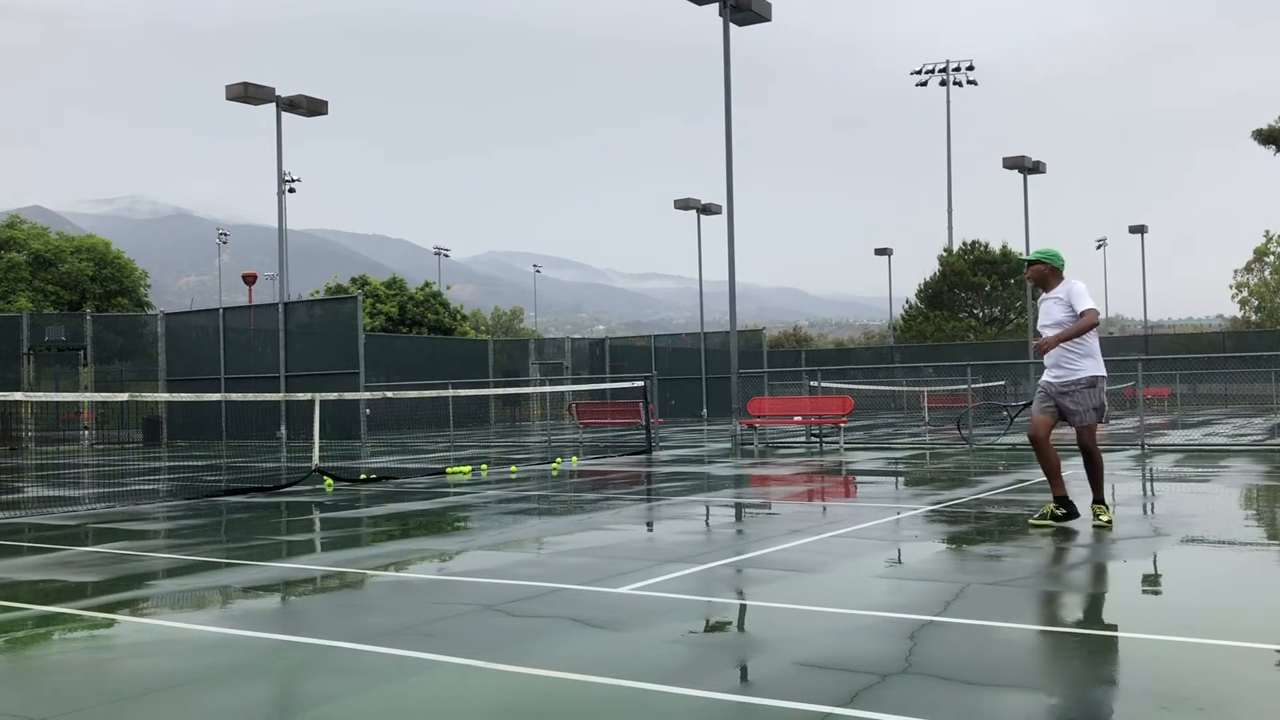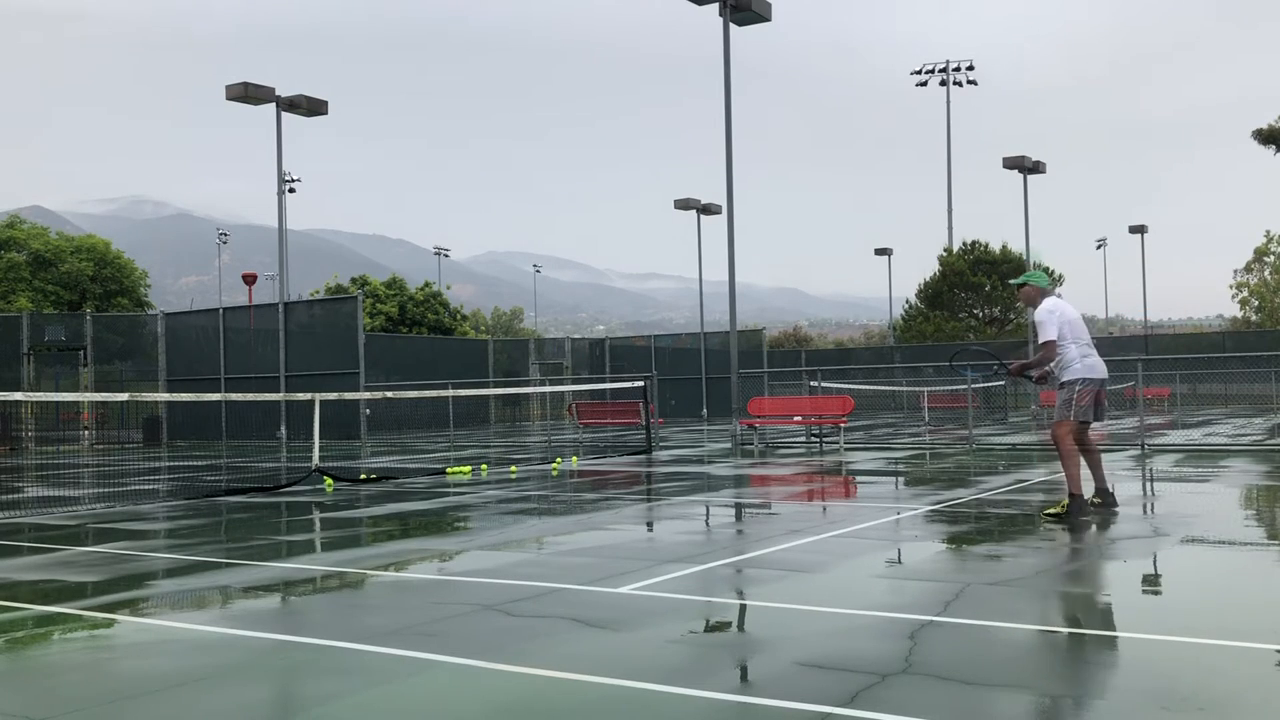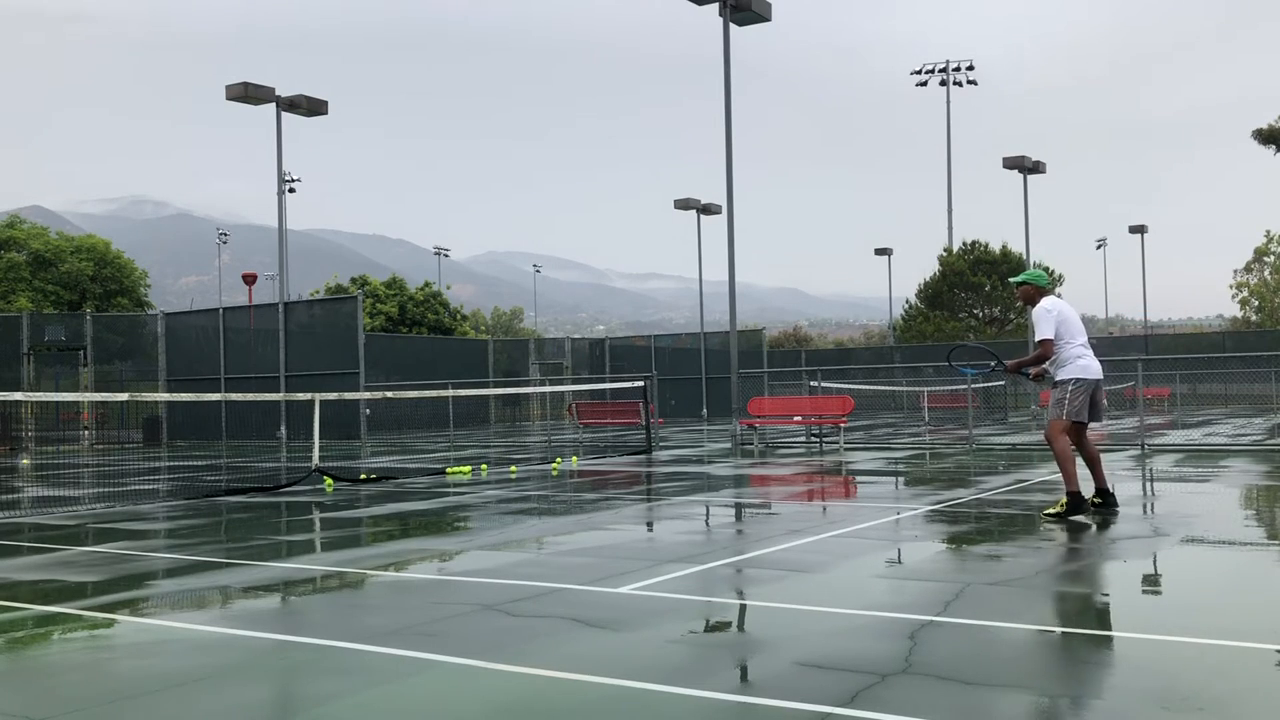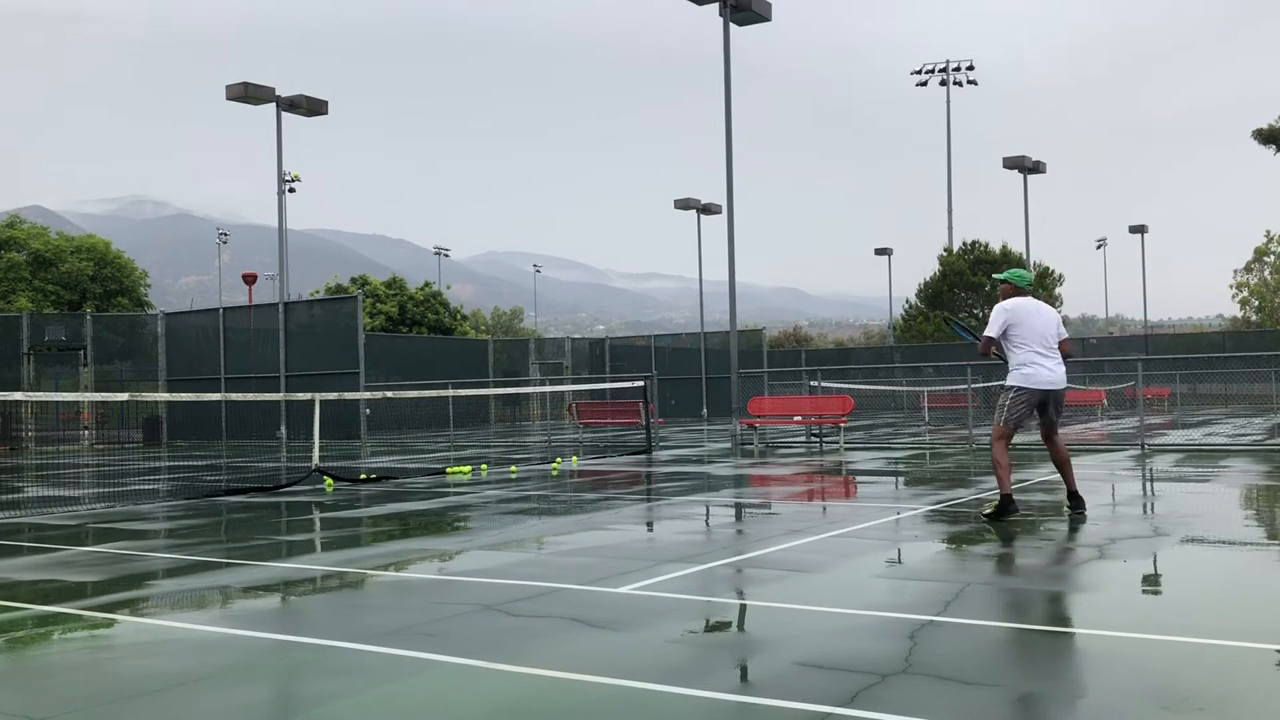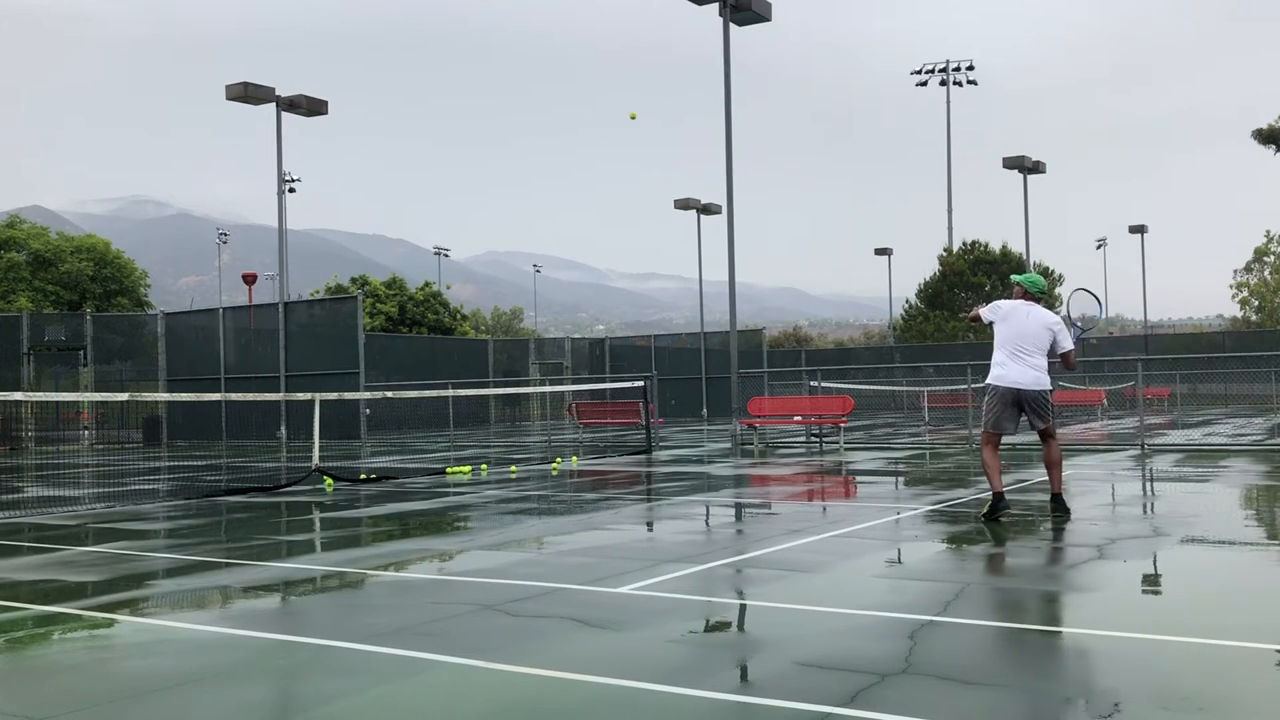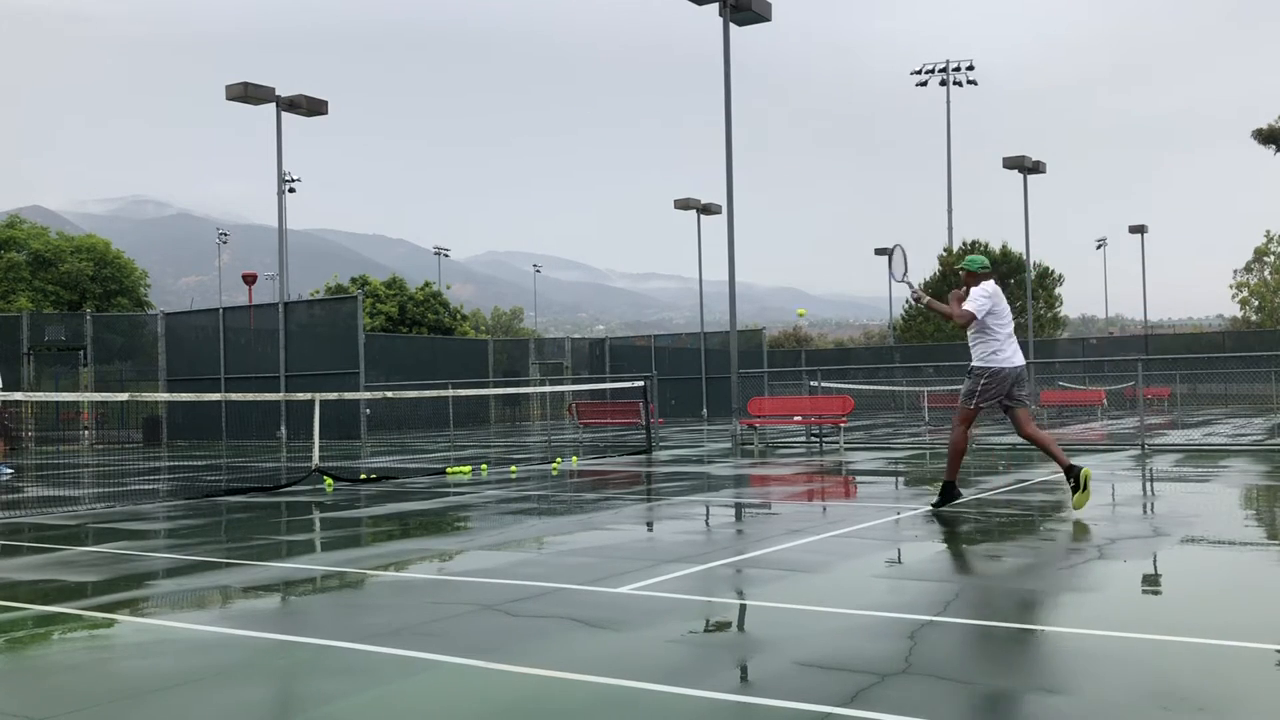
dt=0.5s
person 1, frame 1
left shoulder: (1074, 288)
right shoulder: (1044, 300)
left elbow: (1091, 320)
left wrist: (1054, 339)
left hip: (1086, 377)
right hip: (1054, 381)
left knee: (1086, 442)
right knee: (1037, 434)
left ankle: (1100, 504)
right ankle: (1062, 505)
person 1, frame 2
left shoulder: (1044, 309)
right shoulder: (1057, 305)
left elbow: (1048, 352)
left wrist: (1023, 367)
right wrist: (1048, 370)
left hip: (1079, 375)
right hip: (1092, 372)
left knee: (1061, 434)
right knee: (1078, 435)
left ankle: (1076, 501)
right ankle: (1103, 494)
person 1, frame 3
left shoulder: (1042, 308)
right shoulder: (1058, 304)
left elbow: (1045, 351)
left wrist: (1019, 364)
right wrist: (1046, 369)
left hip: (1075, 376)
right hip: (1090, 373)
left knee: (1055, 433)
right knee: (1077, 435)
left ankle: (1074, 498)
right ankle: (1104, 495)
person 1, frame 4
left shoulder: (1004, 308)
right shoulder: (1049, 310)
left elbow: (984, 349)
right elbow: (1065, 351)
left wrist: (991, 348)
left hip: (1024, 383)
right hip: (1056, 382)
left knee: (999, 441)
right knee: (1051, 437)
left ankle: (1006, 501)
right ankle: (1074, 497)
person 1, frame 5
left shoulder: (1001, 307)
right shoulder: (1053, 320)
left elbow: (975, 316)
right elbow: (1070, 363)
left wrist: (977, 310)
left hip: (1000, 384)
right hip: (1036, 386)
left knee: (988, 446)
right knee: (1049, 439)
left ankle: (998, 498)
right ankle: (1057, 499)
person 1, frame 6
left shoulder: (982, 291)
right shoulder: (989, 289)
left elbow: (962, 321)
right elbow: (964, 307)
left wrist: (928, 301)
right wrist: (942, 302)
left hip: (991, 366)
right hip: (1013, 367)
left knee: (960, 424)
right knee: (1027, 429)
left ankle: (949, 487)
right ankle: (1072, 472)
